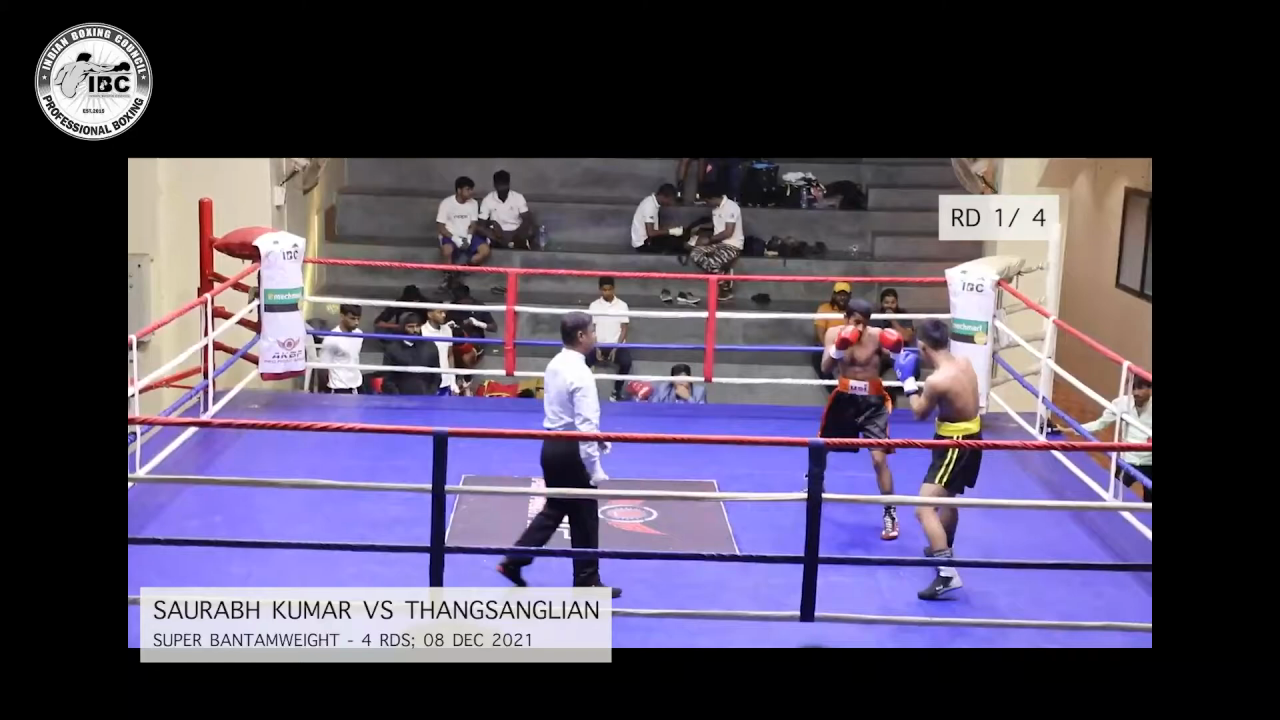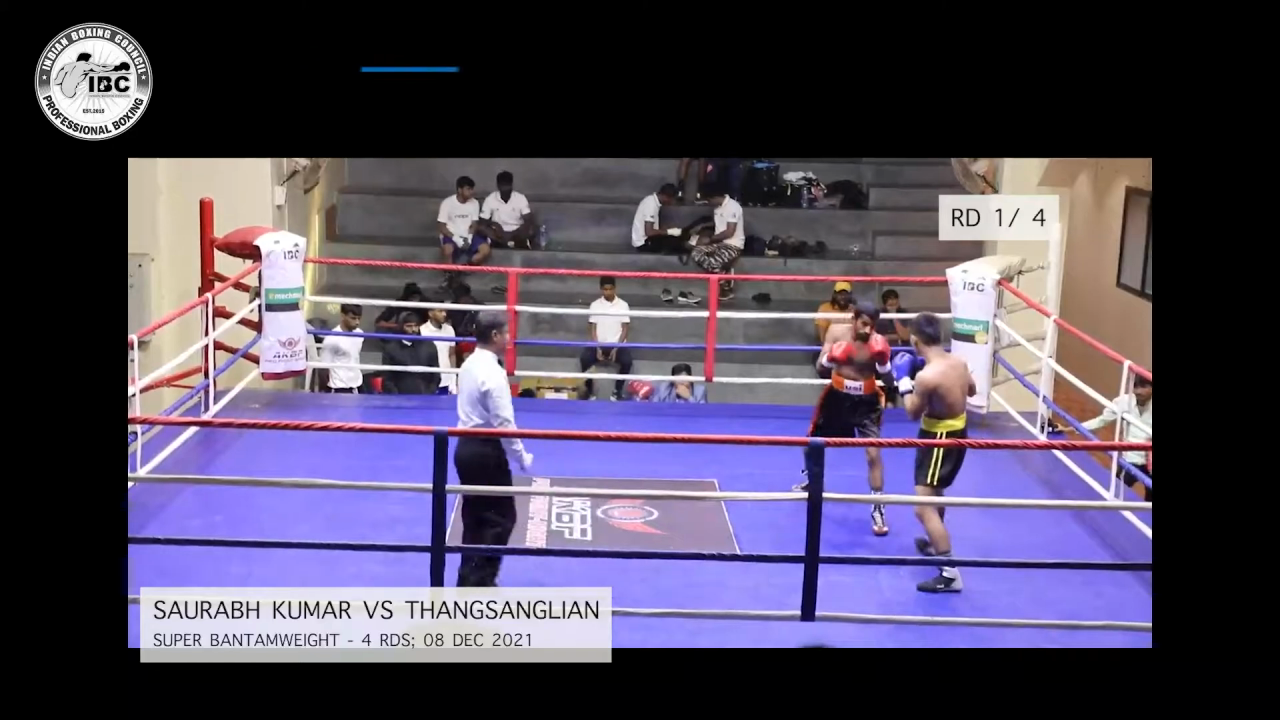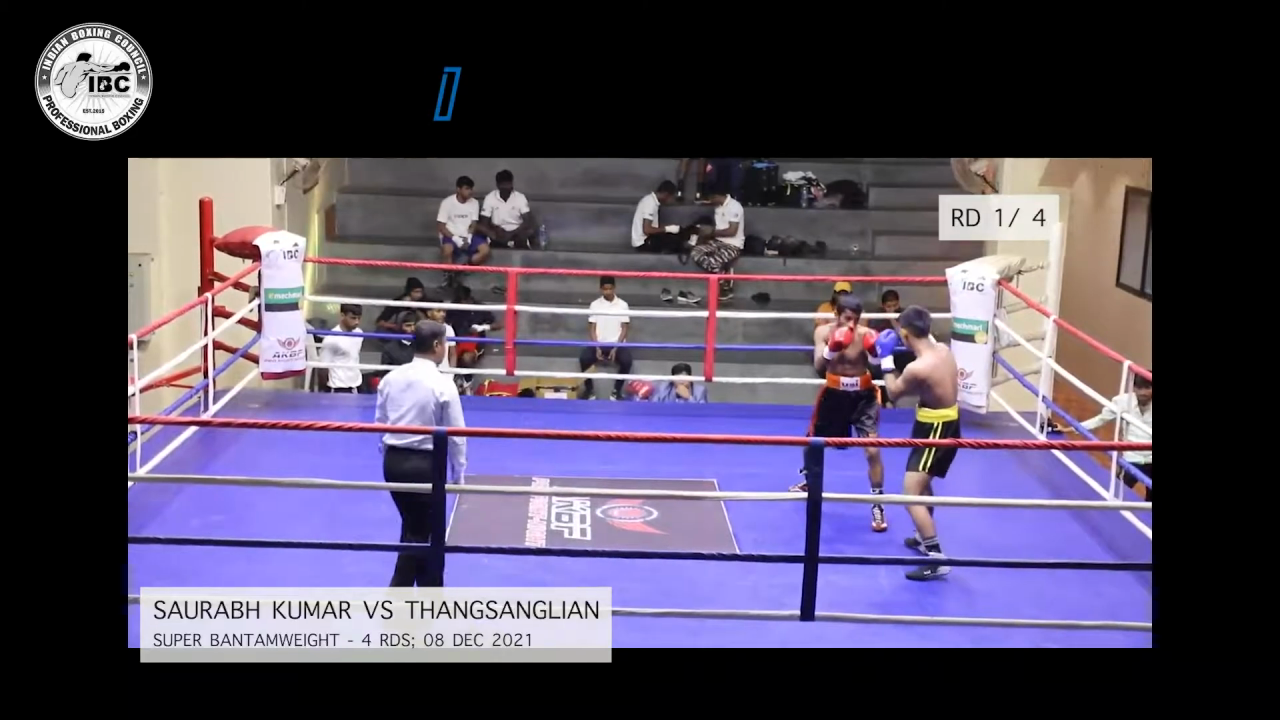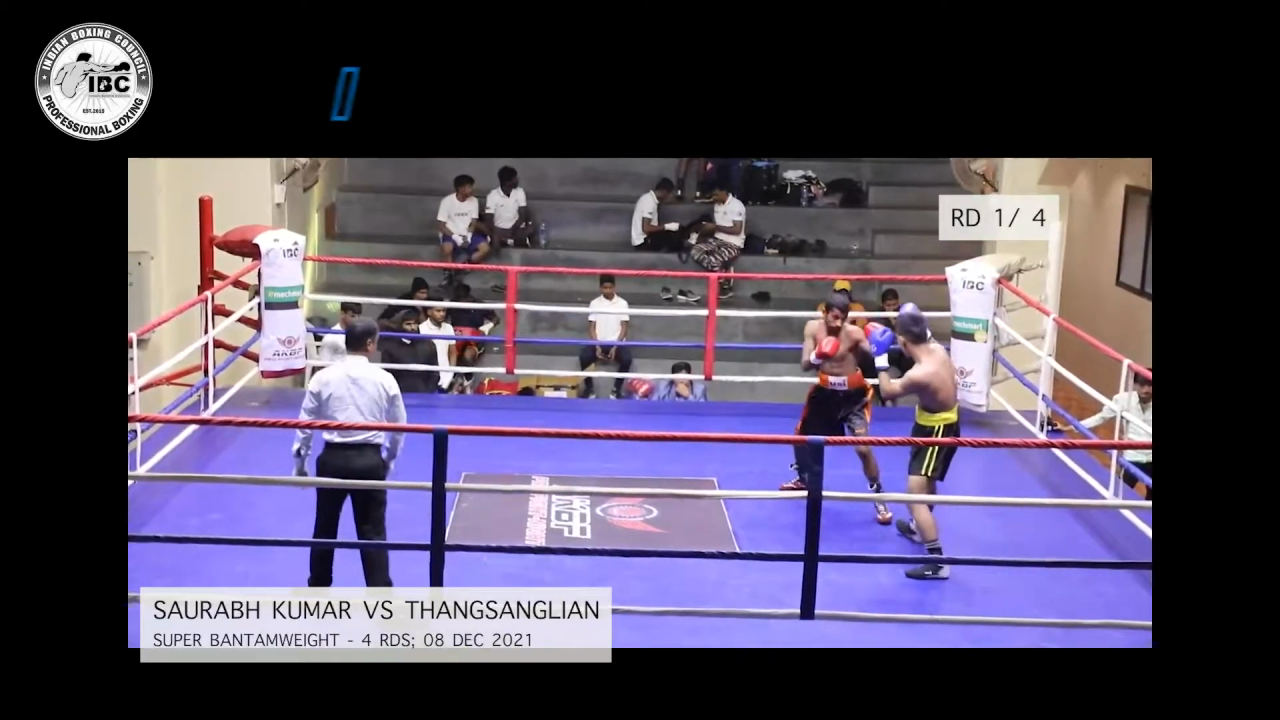
dt=0.5s
person 1, frame 1
left shoulder: (937, 381)
right shoulder: (964, 363)
left elbow: (920, 413)
left wrist: (907, 379)
left hip: (954, 445)
right hip: (970, 439)
left knee: (924, 509)
right knee: (946, 498)
left ankle: (947, 573)
right ankle: (943, 549)
person 1, frame 2
left shoulder: (925, 376)
right shoulder: (958, 362)
left elbow: (913, 413)
right elbow: (971, 390)
left wrist: (903, 379)
left hip: (939, 440)
right hip: (956, 435)
left knee: (924, 509)
right knee: (934, 495)
left ankle: (949, 574)
right ankle: (934, 543)
person 1, frame 3
left shoulder: (917, 368)
right shoulder: (944, 350)
left elbow: (894, 392)
left wrist: (886, 357)
right wrist: (929, 337)
left hip: (934, 430)
right hip: (948, 425)
left knee: (911, 495)
right knee: (922, 486)
left ankle: (936, 559)
right ankle: (924, 538)
person 1, frame 4
left shoulder: (918, 375)
right shoulder: (939, 351)
left elbow: (888, 392)
left wrist: (880, 357)
right wrist: (921, 326)
left hip: (935, 432)
right hip: (945, 427)
left knee: (916, 497)
right knee: (925, 485)
left ankle: (936, 562)
right ankle: (919, 528)
person 2, frame 1
left shoulder: (556, 365)
right shoulder: (580, 374)
right elbow: (585, 425)
left wrist: (597, 437)
right wrist: (595, 468)
left hip: (552, 446)
right hip: (570, 450)
left knee: (554, 509)
right knee: (584, 519)
left ankle: (513, 562)
right ankle: (588, 584)
person 2, frame 2
left shoulder: (469, 365)
right shoulder: (492, 373)
right elbow: (503, 423)
right wrist: (522, 458)
left hip: (466, 448)
right hip: (486, 452)
left knee: (474, 518)
right knee: (501, 519)
left ankle: (470, 580)
right ankle: (479, 582)
person 2, frame 3
left shoulder: (391, 378)
right shoulder: (442, 385)
left elbow: (380, 422)
right elbow: (456, 435)
right wrist: (458, 474)
left hip: (393, 460)
right hip: (422, 464)
left knee: (413, 528)
right knee: (417, 534)
left ankle: (429, 582)
person 2, frame 4
left shoulder: (323, 377)
right shoulder: (384, 379)
left elbow: (306, 424)
right elbow: (398, 427)
left wrist: (299, 462)
right wrist: (390, 458)
left hip: (333, 458)
right hip: (369, 460)
left knee: (325, 528)
right knee: (372, 533)
left ankle: (318, 587)
person 3, frame 1
left shoulder: (877, 336)
right shoulder: (834, 334)
right elbow: (825, 368)
left wrist: (897, 351)
right wrist: (838, 348)
left hip: (873, 400)
right hip: (844, 397)
left knee: (879, 458)
right knee: (818, 447)
left ankle: (890, 514)
right ankle: (816, 487)
person 3, frame 2
left shoulder: (877, 341)
right shoulder: (836, 332)
right elbow: (819, 368)
left wrist: (883, 361)
right wrist: (828, 360)
left hip: (865, 399)
right hip: (837, 394)
left knee: (873, 454)
right knee: (812, 443)
left ankle: (878, 510)
right ankle: (813, 483)
person 3, frame 3
left shoulder: (866, 335)
right shoulder: (823, 332)
right elbow: (819, 368)
right wrist: (831, 348)
left hip: (863, 395)
right hip: (834, 393)
left knee: (872, 451)
left ankle: (877, 506)
right ankle: (811, 483)
person 3, frame 4
left shoulder: (854, 333)
right shoulder: (813, 328)
right elbow: (805, 365)
right wrist: (817, 356)
left hip: (852, 394)
right hip: (825, 391)
left knee: (863, 448)
left ankle: (878, 498)
right ankle: (804, 480)
